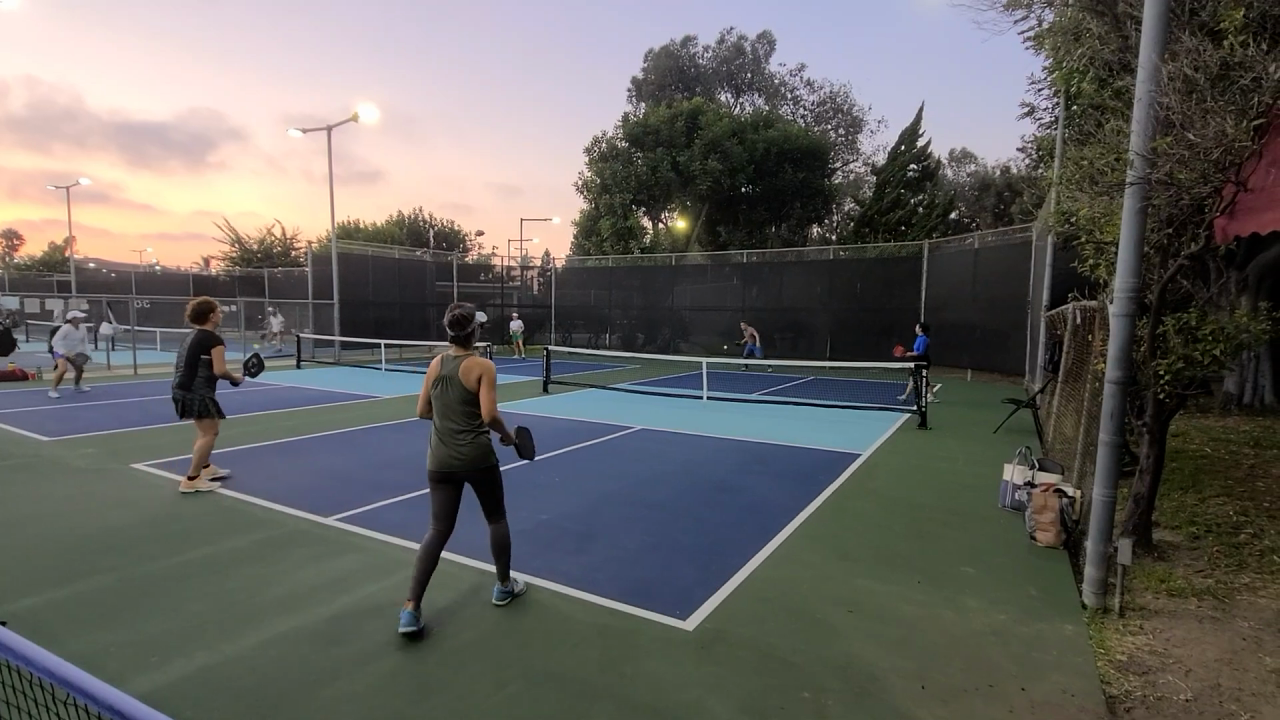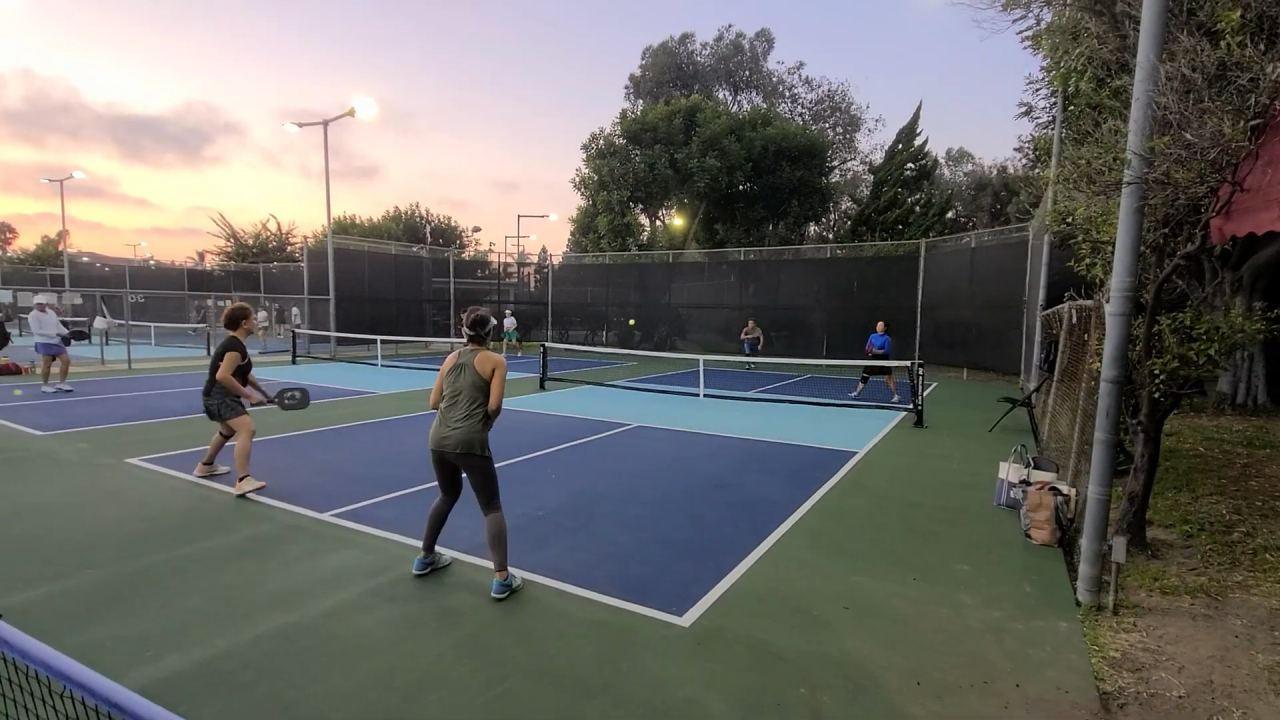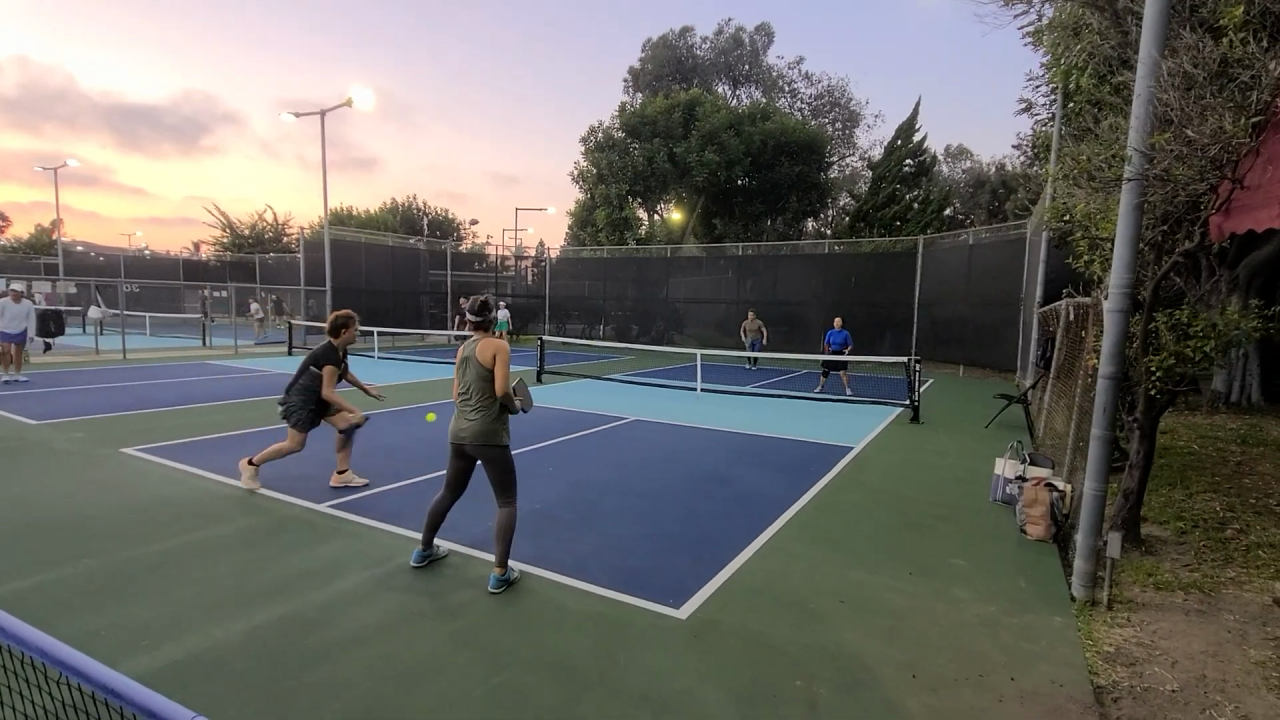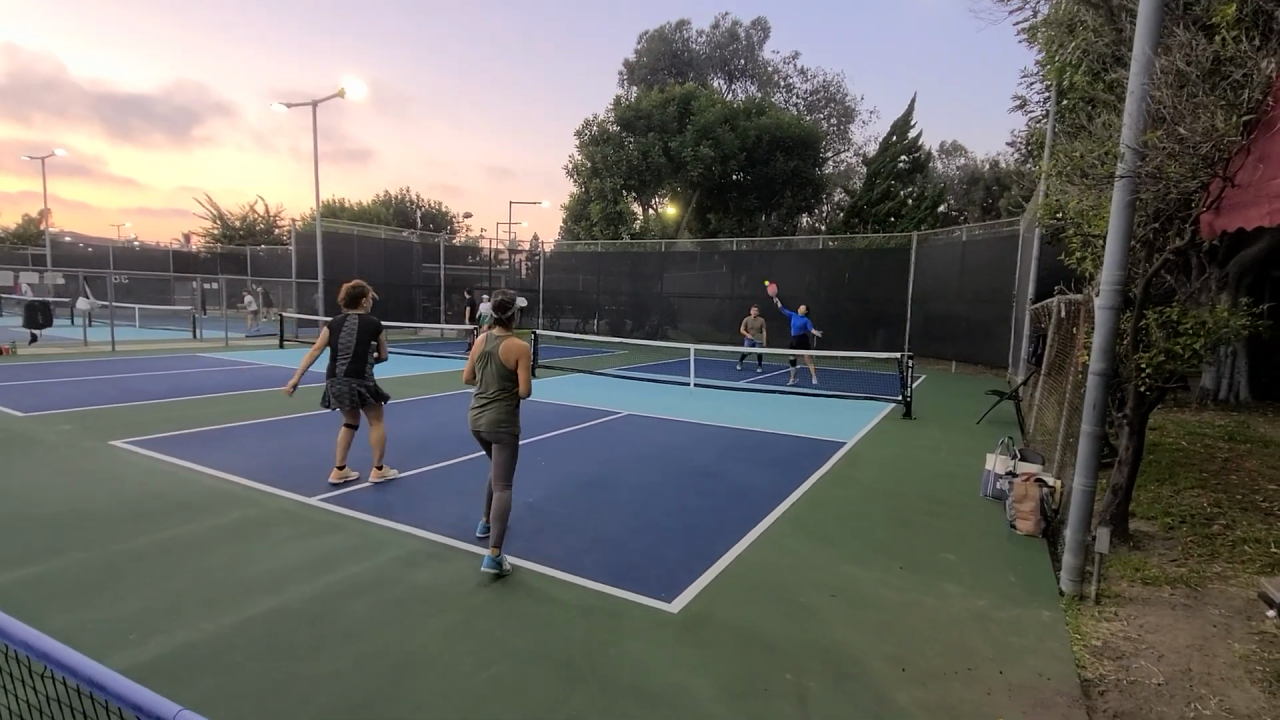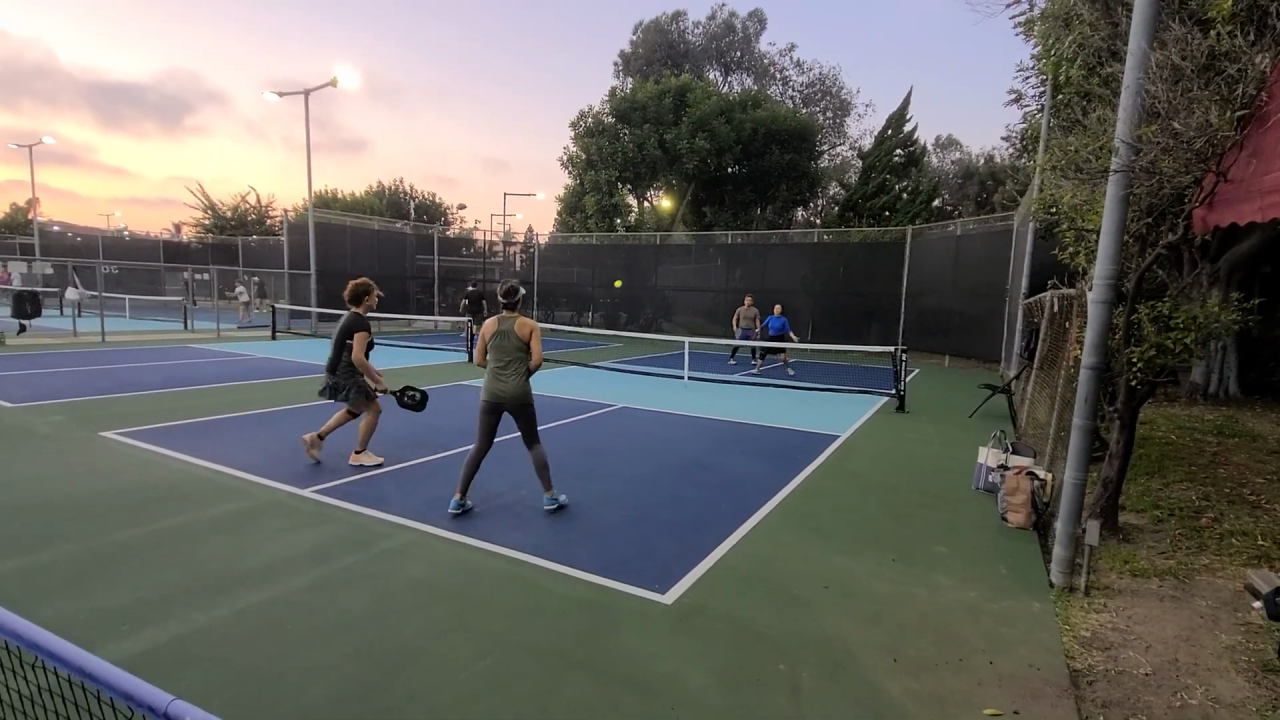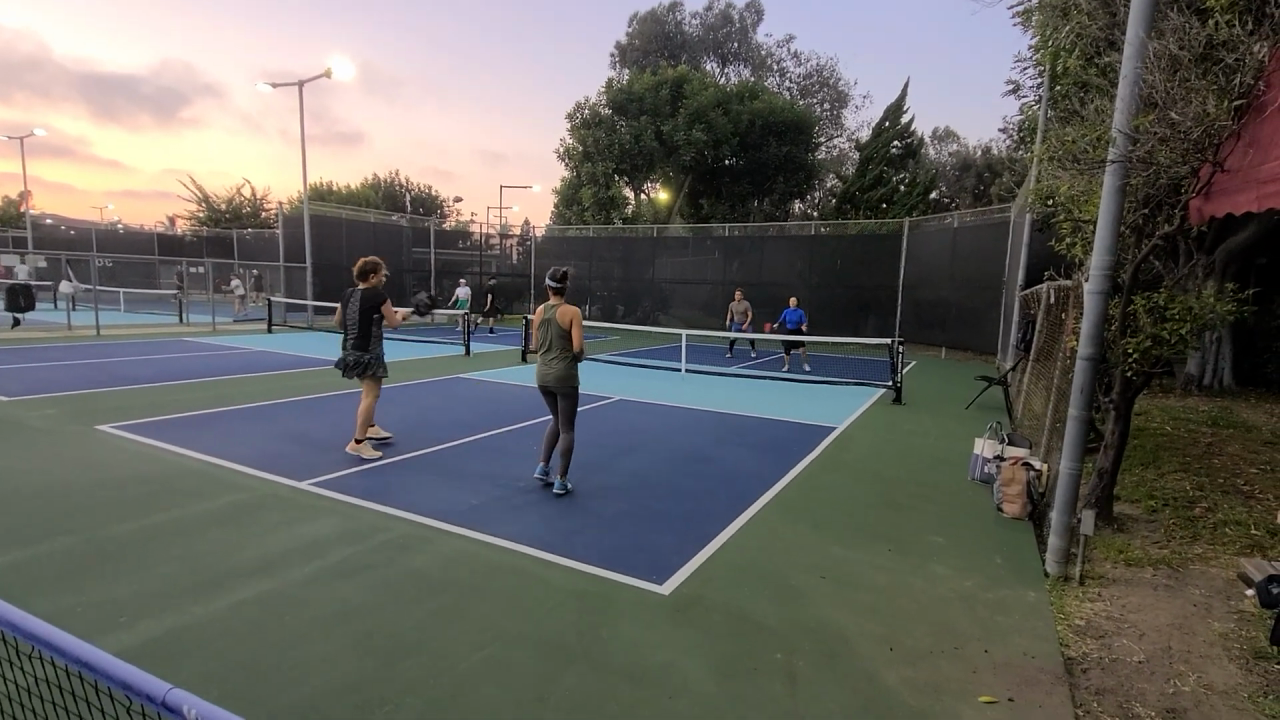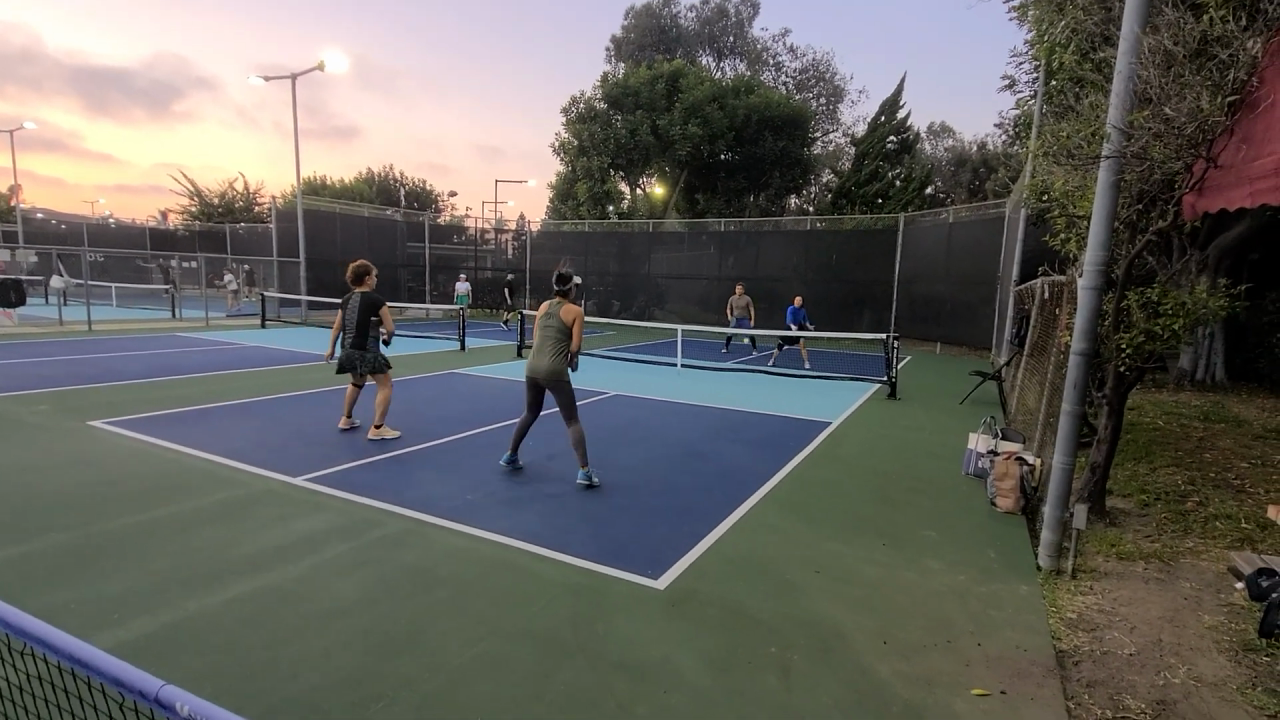
dt=0.7s
person 1, frame 1
left shoulder: (435, 365)
right shoulder: (482, 367)
left elbow: (423, 412)
right elbow: (490, 417)
right wrist: (506, 434)
left hip: (440, 459)
right hip: (477, 458)
left knee: (439, 529)
right knee: (497, 520)
left ankle: (411, 607)
right ankle: (504, 586)
person 1, frame 2
left shoulder: (451, 359)
right shoulder: (495, 361)
left elbow: (434, 403)
right elbow: (494, 406)
left hip: (439, 439)
right hip: (471, 442)
left knee: (448, 495)
right knee: (492, 508)
left ankle: (425, 558)
right ankle: (501, 579)
person 1, frame 3
left shoulder: (462, 349)
right shoulder: (498, 346)
left elbow: (457, 396)
right elbow: (502, 391)
right wrist: (514, 406)
left hip: (460, 432)
right hip: (489, 434)
left knee: (449, 492)
right knee: (507, 502)
left ankle: (423, 550)
right ankle: (500, 573)
person 1, frame 4
left shoulder: (481, 340)
right shoulder: (520, 347)
left elbow: (467, 378)
right elbow: (525, 391)
left hip: (477, 418)
right hip: (502, 423)
left knee: (497, 473)
right knee: (502, 486)
left ankle: (486, 523)
right ankle: (493, 556)
person 1, frame 5
left shoulder: (488, 324)
right shoulder: (530, 326)
left elbow: (479, 361)
right elbow: (536, 361)
right wrist: (523, 374)
left hip: (492, 392)
right hip: (519, 394)
left knee: (481, 445)
right knee: (533, 445)
left ankle: (459, 499)
right ankle: (550, 495)
person 1, frame 6
left shoulder: (539, 311)
right shoulder: (573, 312)
left elbow: (535, 346)
right elbow: (578, 348)
right wrist: (579, 356)
left hip: (543, 375)
right hip: (564, 376)
left knee: (556, 421)
right knee: (567, 429)
left ankle: (543, 467)
right ankle: (561, 481)
person 1, frame 7
left shoulder: (544, 306)
right shoulder: (576, 311)
right elbow: (575, 347)
right wrist: (572, 361)
left hip: (533, 368)
right hip: (555, 372)
left knee: (531, 413)
right knee: (572, 422)
left ankle: (510, 455)
right ankle: (584, 472)
person 2, frame 1
left shoulder: (191, 336)
right shoulder: (214, 339)
right elbow: (220, 370)
right wrist: (235, 378)
left hip: (181, 389)
right hip: (198, 392)
left knee: (205, 430)
right knee: (210, 434)
left ankle: (205, 468)
right ankle: (191, 480)
person 2, frame 2
left shoulder: (232, 343)
right shoulder: (235, 346)
left elbow: (246, 375)
right elbow: (222, 376)
left wrist: (265, 393)
right wrist: (248, 395)
left hip: (220, 396)
right hip: (220, 397)
left knee: (228, 430)
right knee: (247, 430)
left ankle: (206, 465)
right ankle: (243, 481)
person 2, frame 3
left shoulder: (340, 352)
right shoulder: (330, 356)
left elbow: (347, 376)
right elbow: (327, 393)
left wrist: (368, 391)
right wrist: (354, 411)
left hip: (317, 399)
right hip: (300, 400)
left knee: (346, 425)
right knee: (294, 444)
left ankle: (342, 474)
right ankle: (251, 465)
person 2, frame 4
left shoulder: (333, 323)
right shoulder: (374, 324)
left elbow: (315, 351)
right elbow: (383, 356)
left wrist: (296, 377)
left hip: (335, 380)
right hip: (360, 380)
left knee: (350, 422)
right knee: (377, 422)
left ankle: (339, 471)
right ankle: (378, 470)
person 2, frame 5
left shoulder: (350, 319)
right shoulder: (362, 323)
right elbow: (357, 358)
left wrist: (370, 373)
right wrist: (376, 380)
left hip: (339, 374)
right hip: (344, 374)
left knee: (356, 409)
right knee: (374, 409)
left ankle: (315, 438)
right ankle: (359, 453)
person 2, frame 6
left shoulder: (349, 294)
right shoulder: (378, 295)
left elbow: (337, 322)
right elbow: (393, 323)
right wrist: (402, 314)
left hip: (351, 349)
right hip: (367, 352)
left knee: (370, 391)
right knee: (371, 394)
left ankle: (370, 428)
right ankle: (357, 443)
person 2, frame 7
left shoulder: (347, 299)
right shoulder: (376, 300)
left elbow: (336, 327)
right elbow: (390, 329)
left wrist: (330, 348)
right wrist: (387, 338)
left hip: (348, 350)
right hip: (366, 352)
left knee: (357, 382)
right knee: (385, 386)
left ankle: (346, 419)
right ankle: (378, 428)
